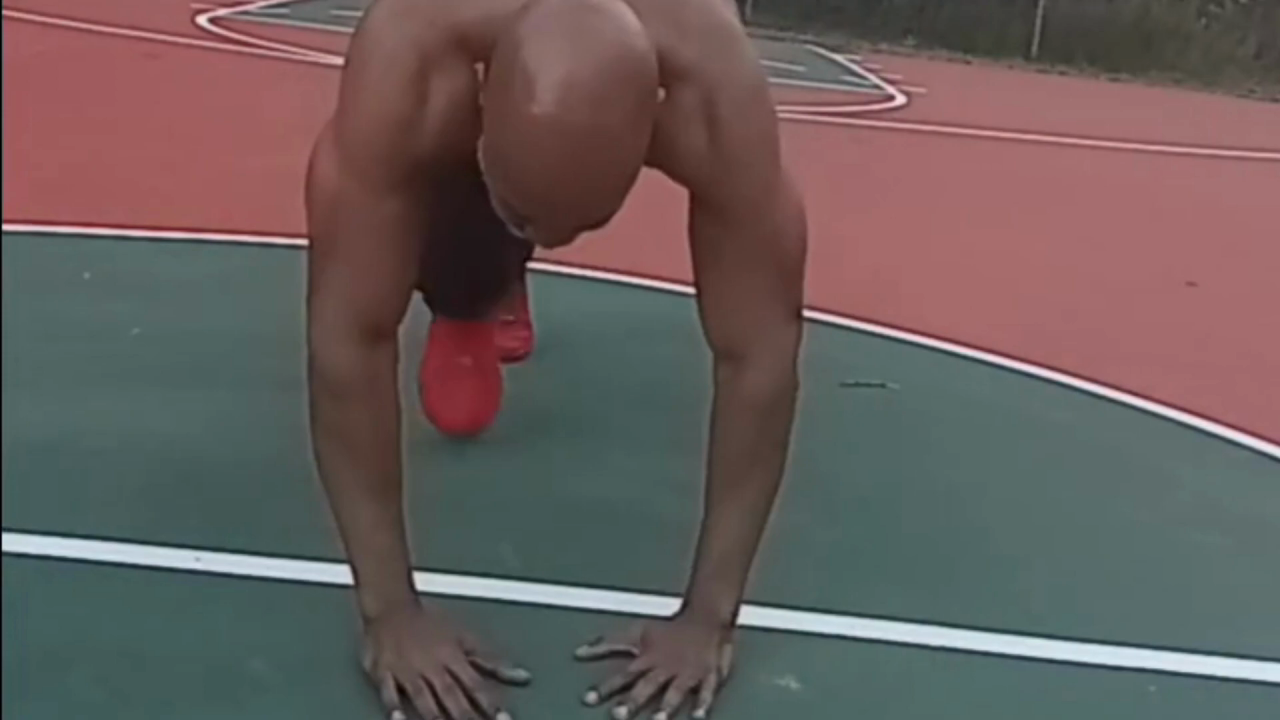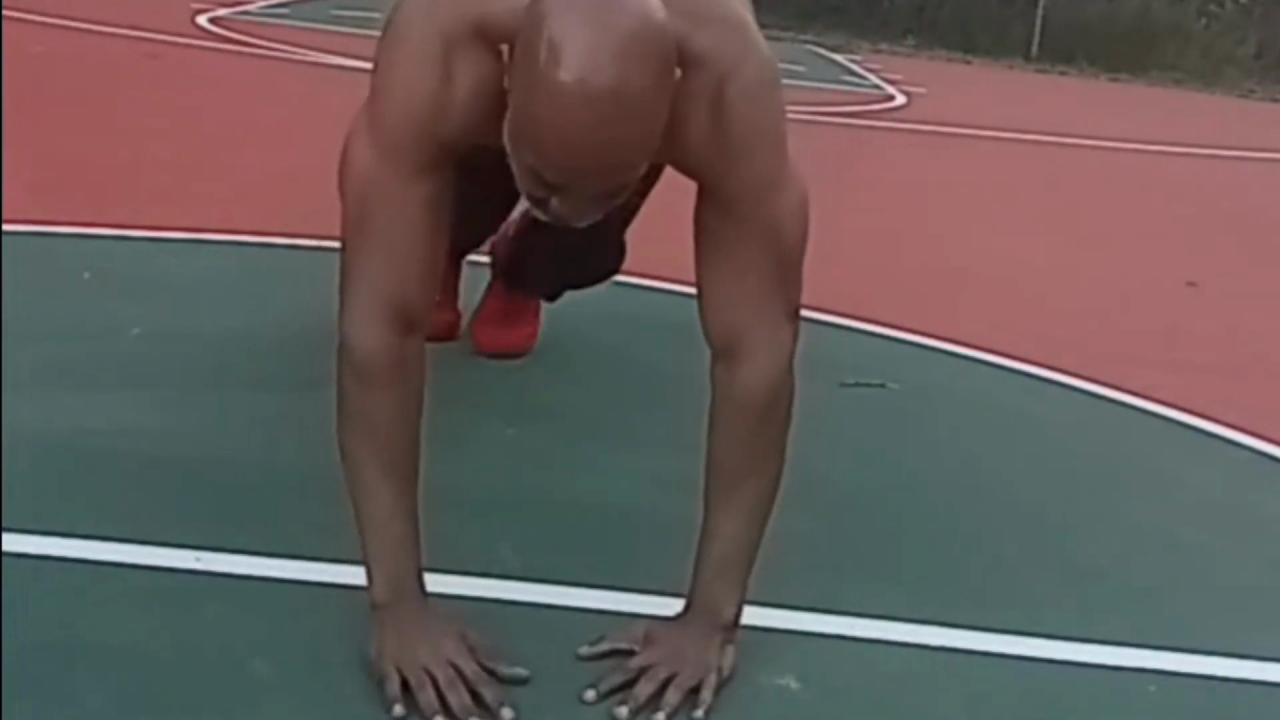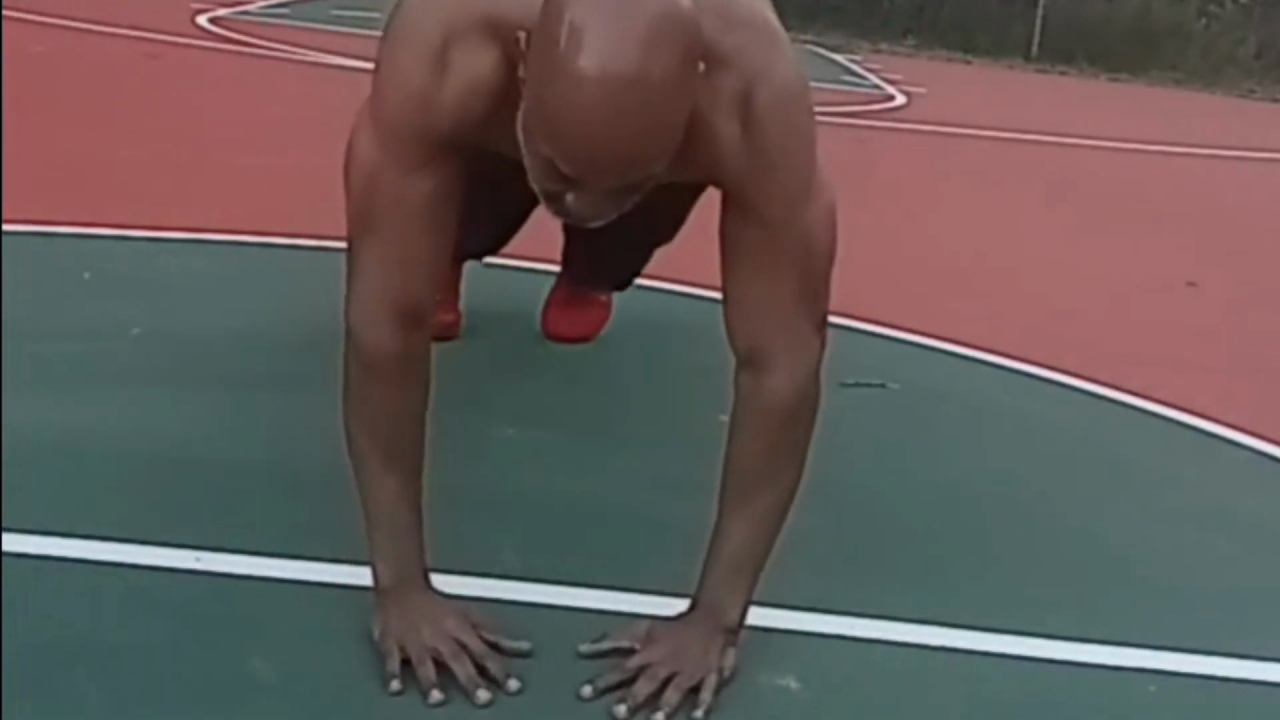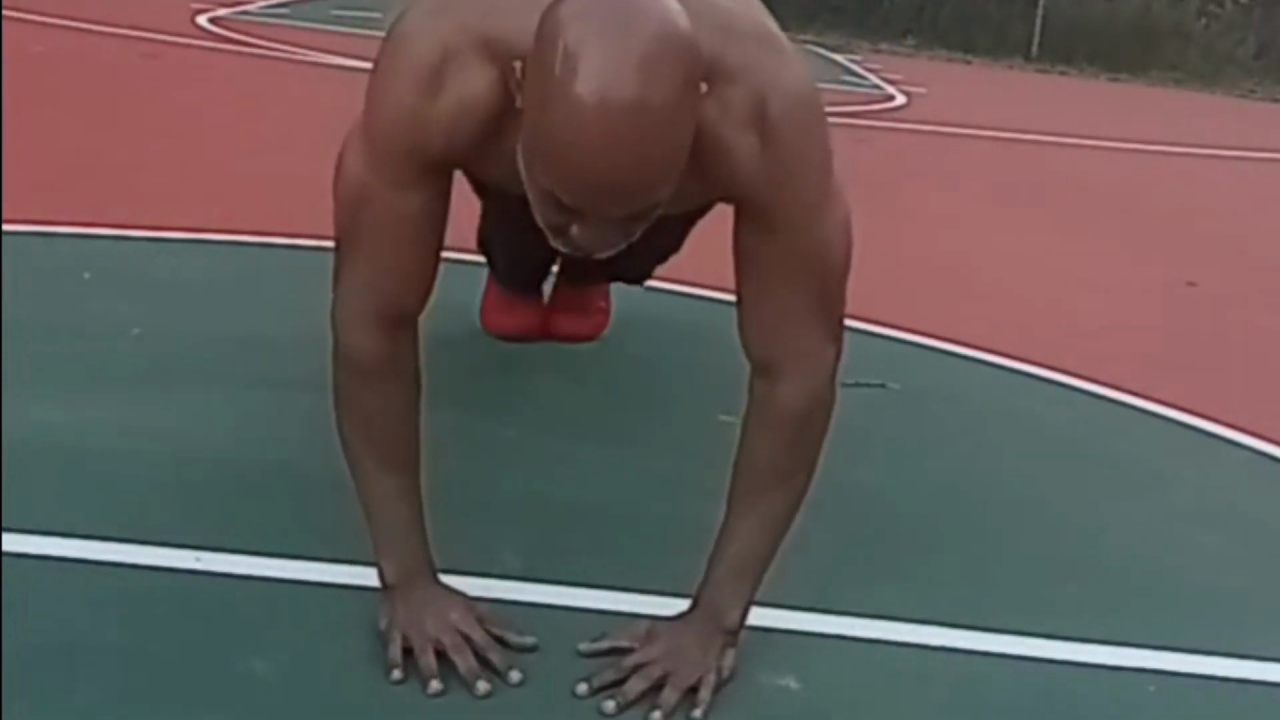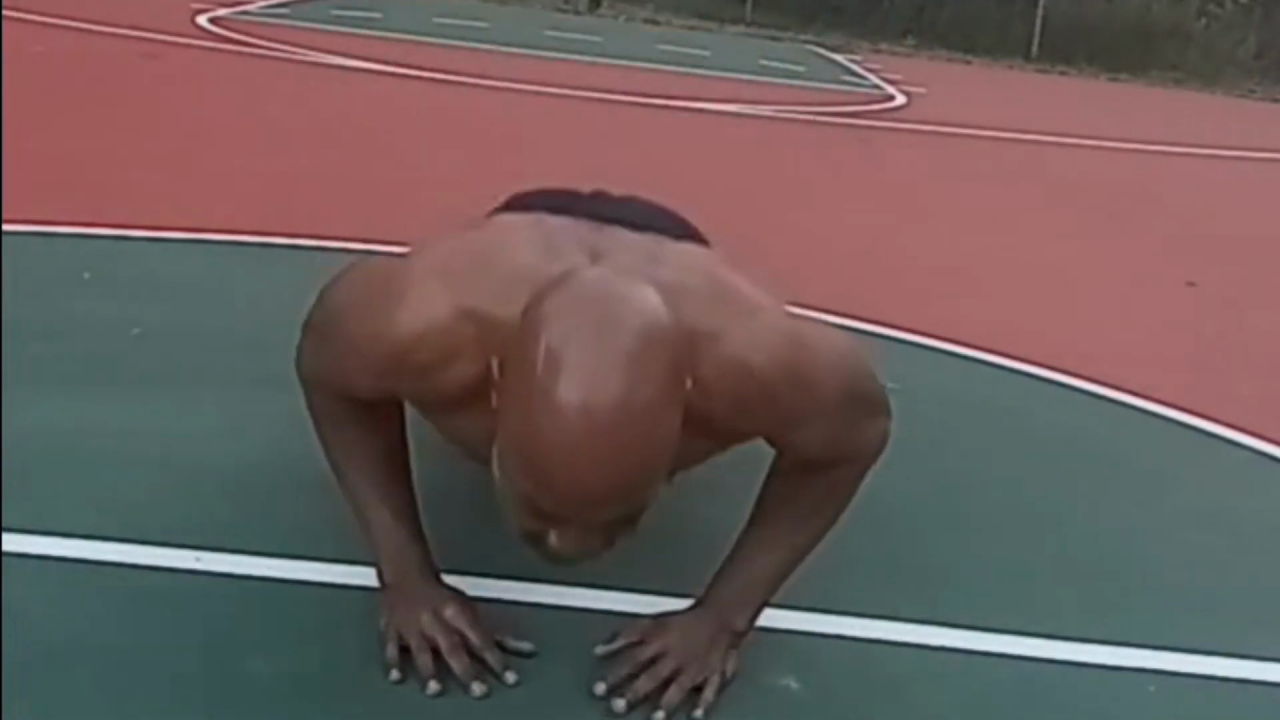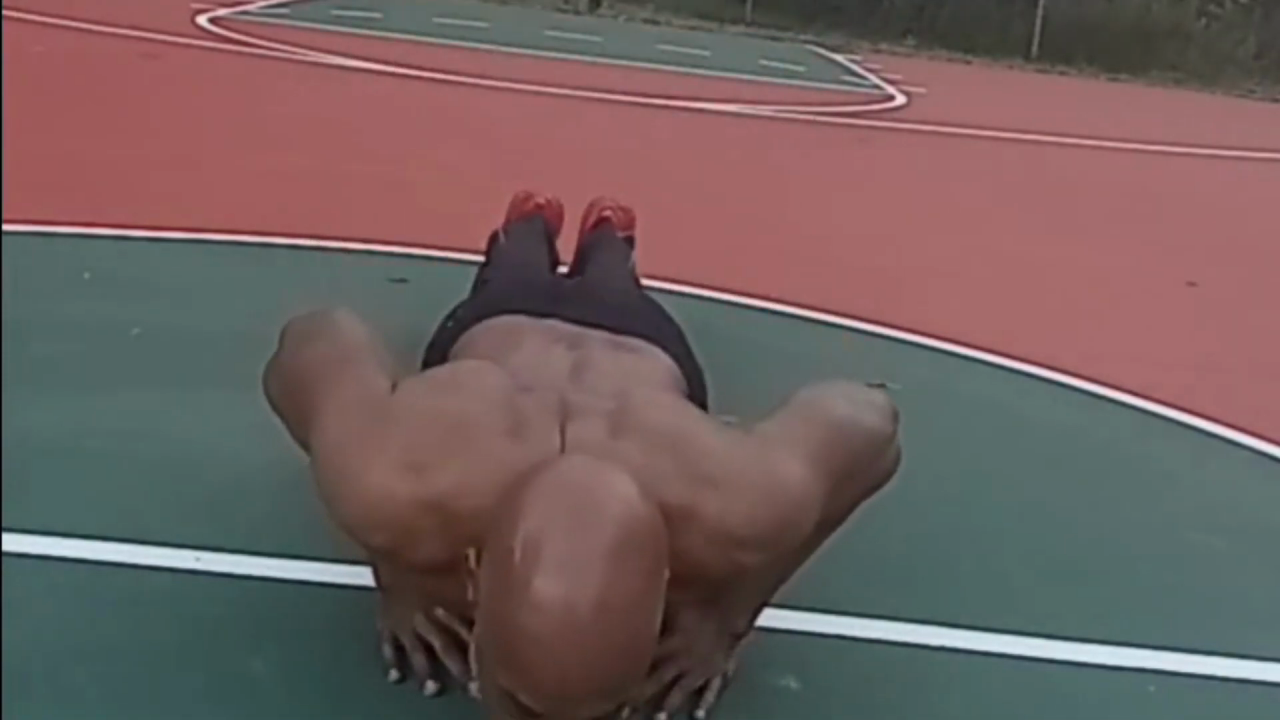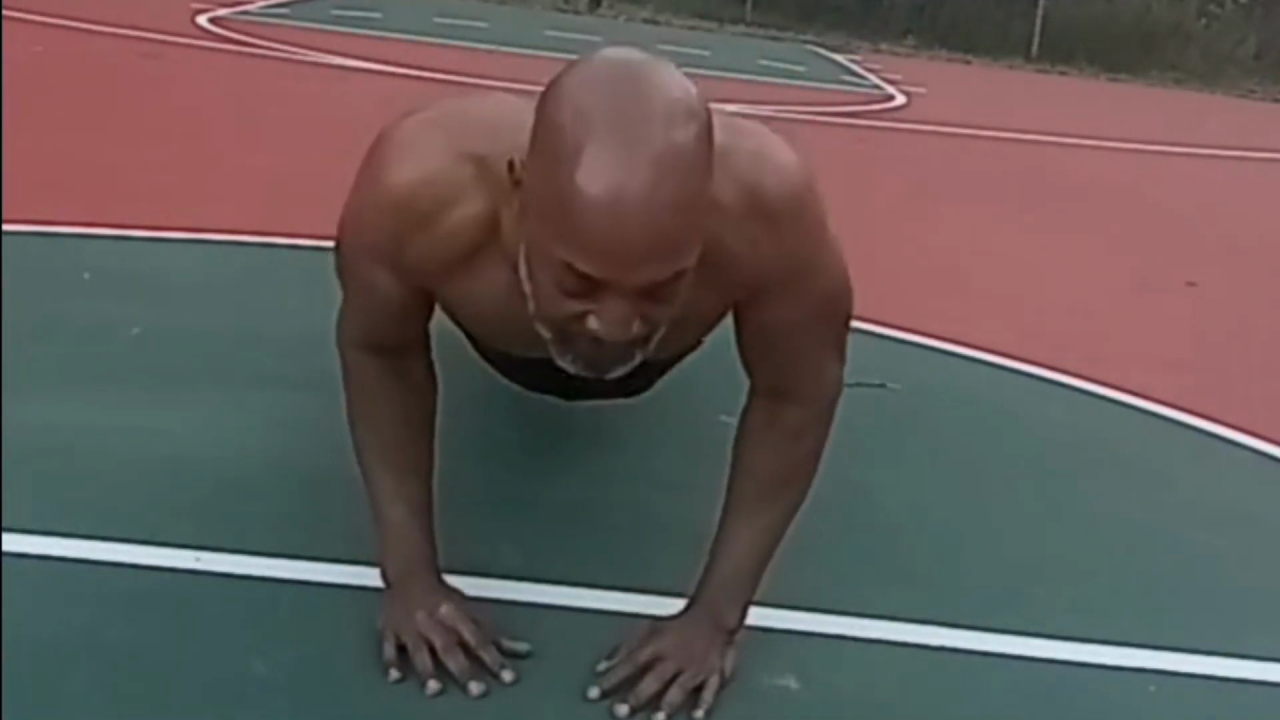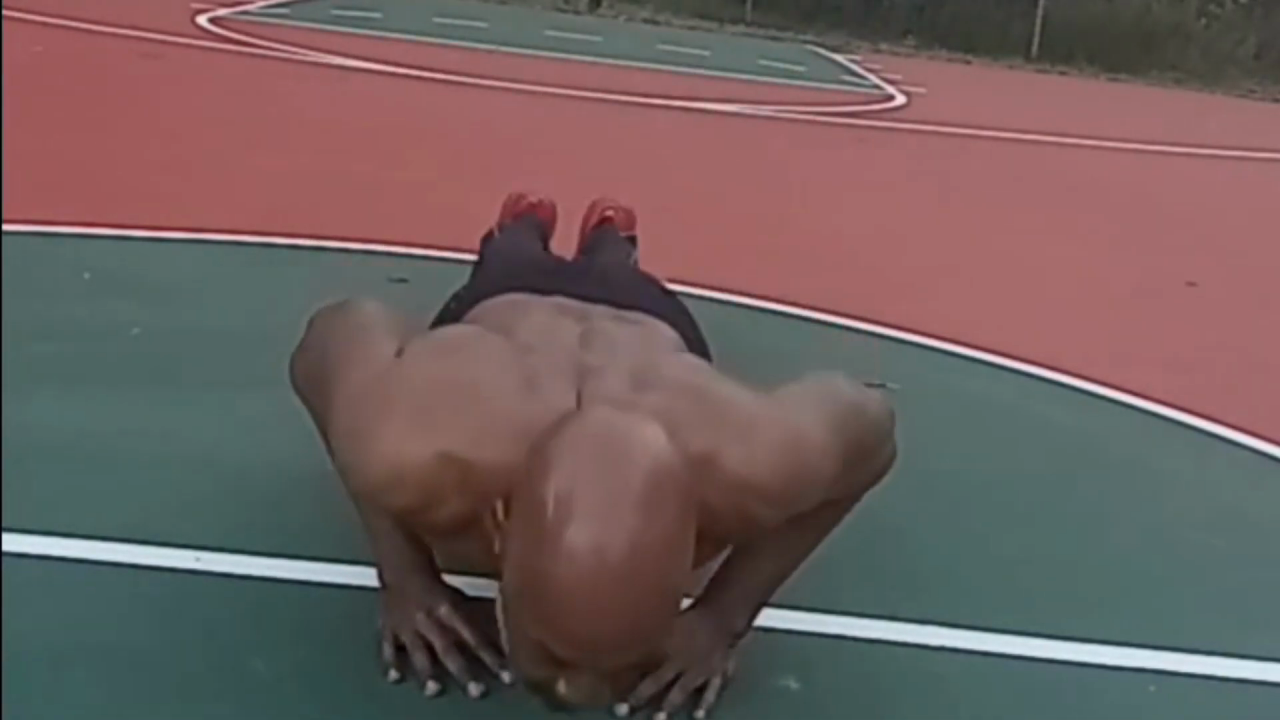
dt=0.4s
person 1, frame 1
left shoulder: (716, 99)
right shoulder: (406, 65)
left elbow: (760, 353)
right elbow: (350, 340)
left wrist: (708, 616)
right wrist: (389, 611)
left ankle: (494, 283)
right ankle: (465, 300)
person 1, frame 2
left shoulder: (731, 87)
left elbow: (756, 351)
right elbow: (378, 328)
left wrist: (711, 615)
right wrist: (397, 601)
left ankle: (526, 269)
right ankle: (441, 260)
person 1, frame 3
left shoulder: (757, 100)
left elbow: (781, 364)
right elbow: (386, 322)
left wrist: (715, 616)
right wrist: (402, 585)
left ankle: (590, 275)
right ankle: (447, 260)
person 1, frame 4
left shoulder: (766, 113)
right shoulder: (437, 76)
left elbow: (796, 372)
right elbow: (374, 325)
left wrist: (717, 616)
right wrist: (407, 580)
right knee: (518, 278)
left ankle: (584, 282)
right ankle: (517, 274)
person 1, frame 5
left shoulder: (752, 357)
right shoulder: (424, 324)
left elbow: (860, 433)
right elbow: (325, 374)
left wrist: (723, 618)
right wrist: (405, 578)
person 1, frame 6
left shoulder: (724, 509)
right shoulder: (402, 492)
left elbow: (875, 426)
right elbow: (304, 356)
left wrist: (723, 620)
right wrist: (400, 580)
left hip: (645, 354)
right hip: (492, 336)
left ankle: (607, 234)
right ankle: (529, 226)
person 1, frame 7
left shoulder: (767, 202)
right shoulder: (418, 186)
left elbow: (797, 394)
right elbow: (377, 348)
left wrist: (718, 614)
right wrist: (408, 577)
person 1, frame 8
left shoulder: (749, 472)
right shoulder: (416, 458)
left elbow: (870, 421)
right elbow: (344, 329)
left wrist: (722, 621)
right wrist: (403, 581)
left hip: (651, 333)
right hip: (496, 320)
left ankle: (609, 233)
right ankle: (524, 226)
